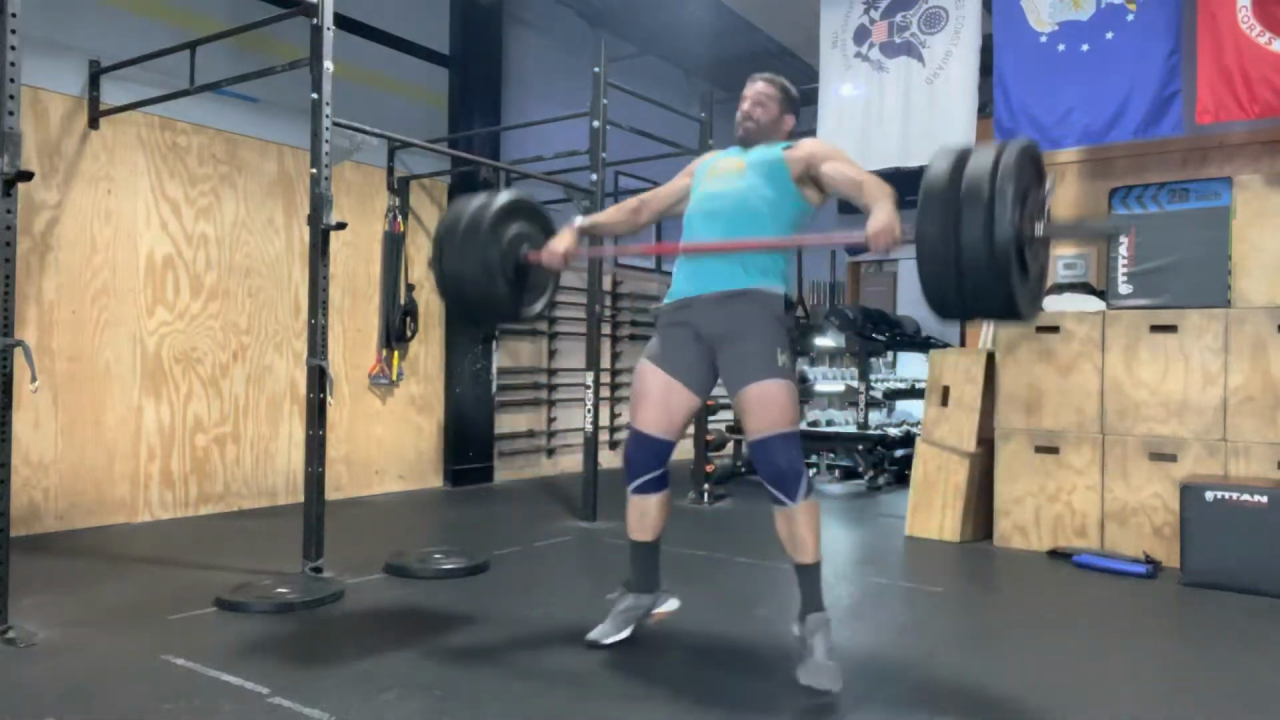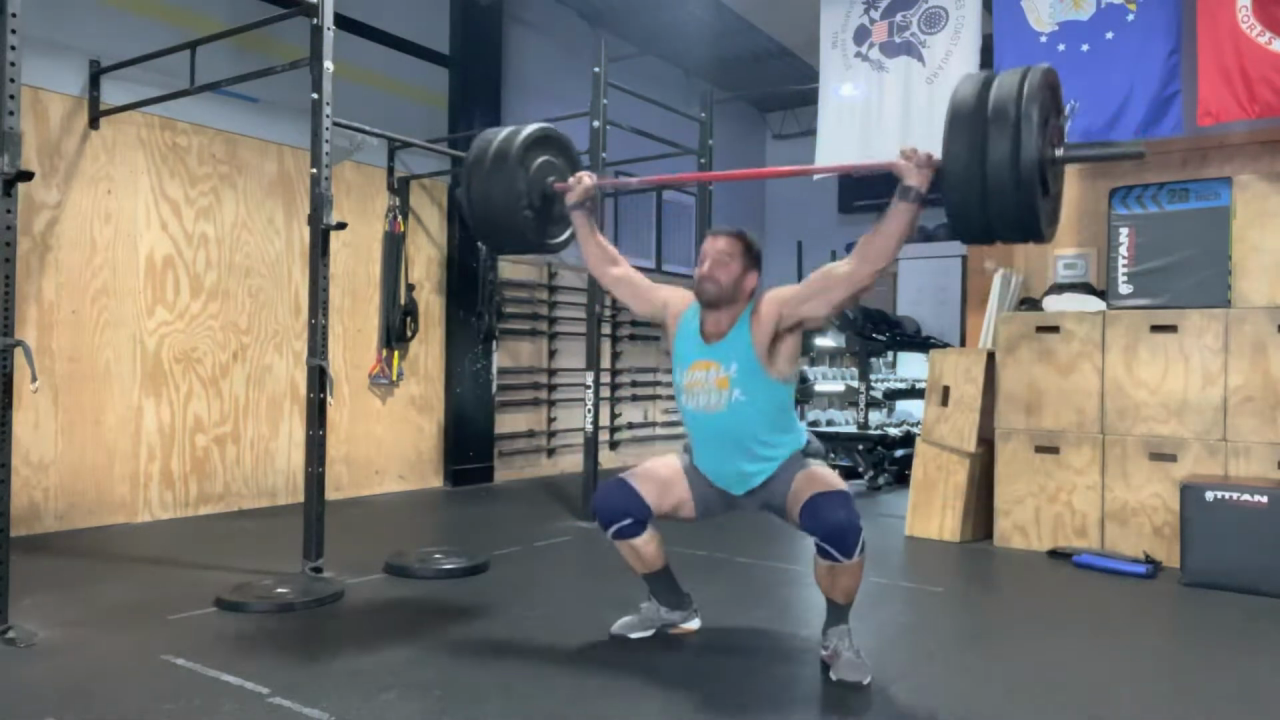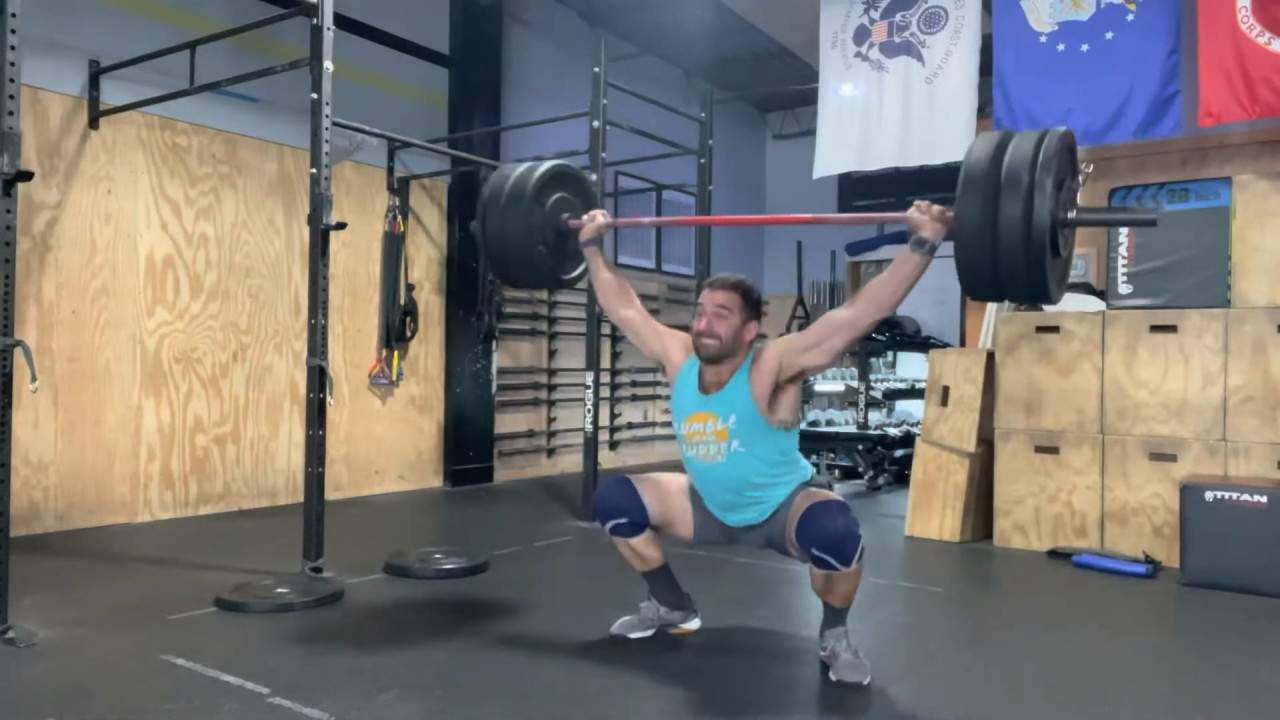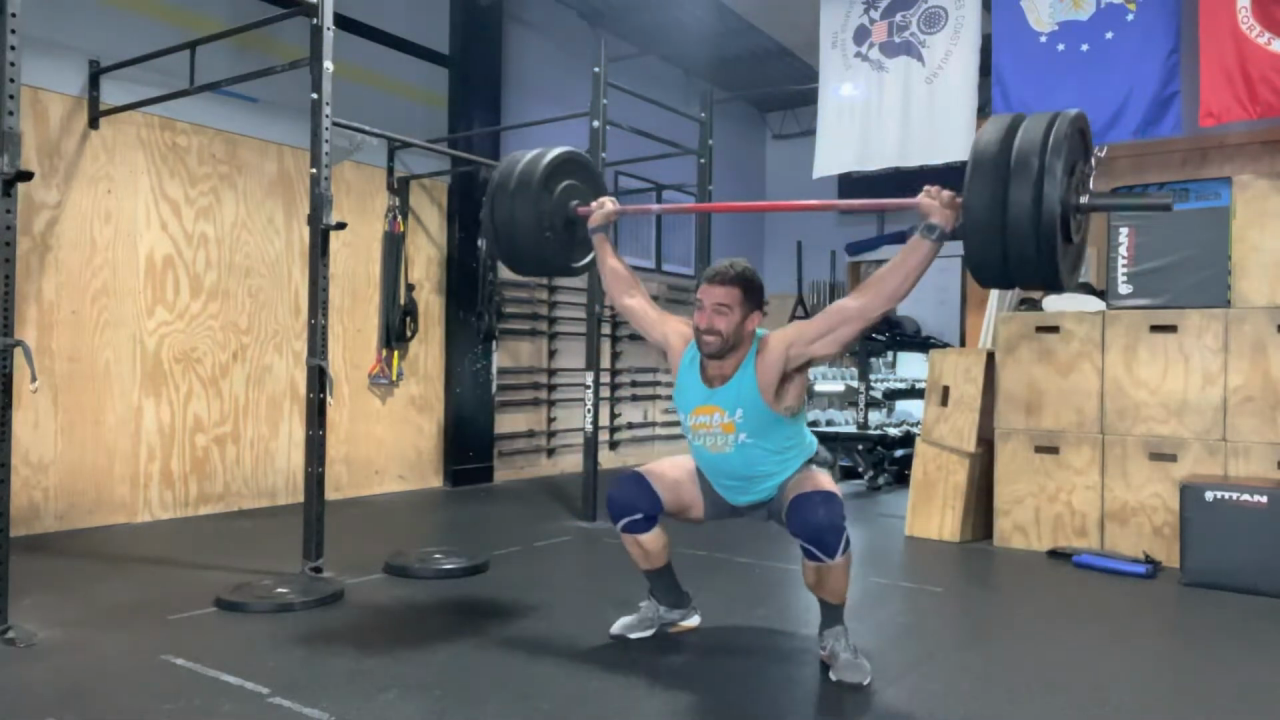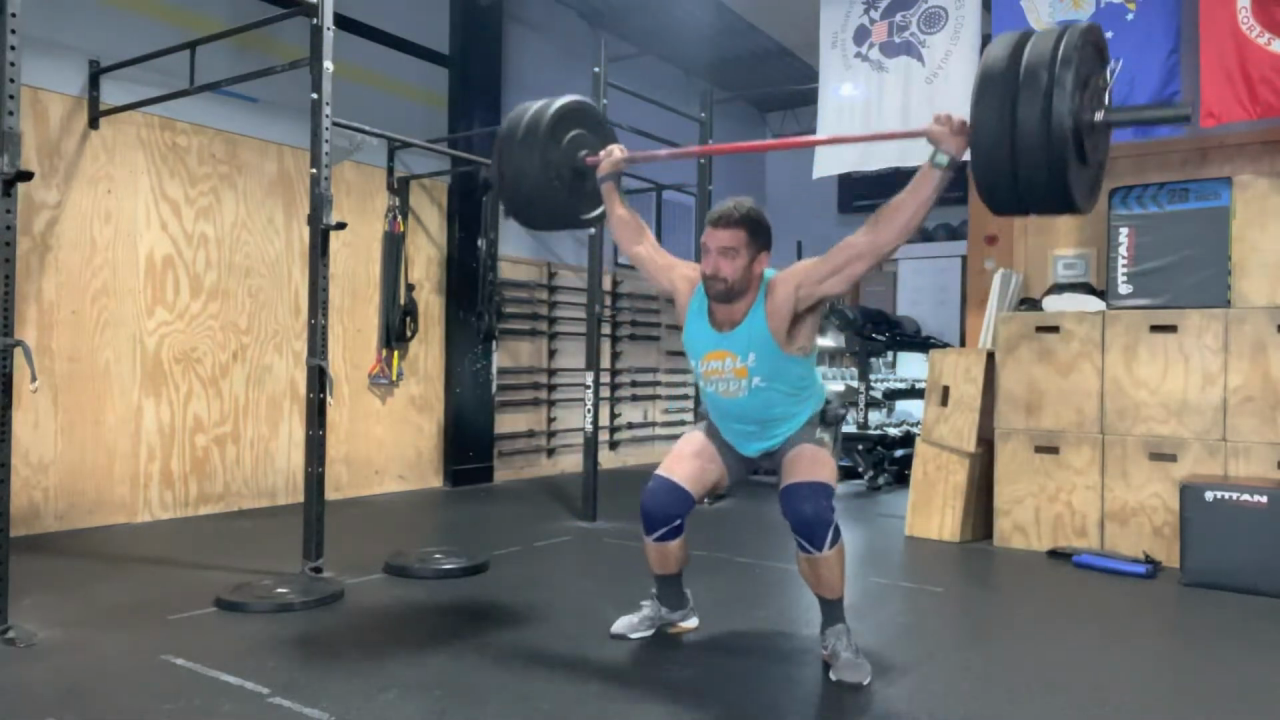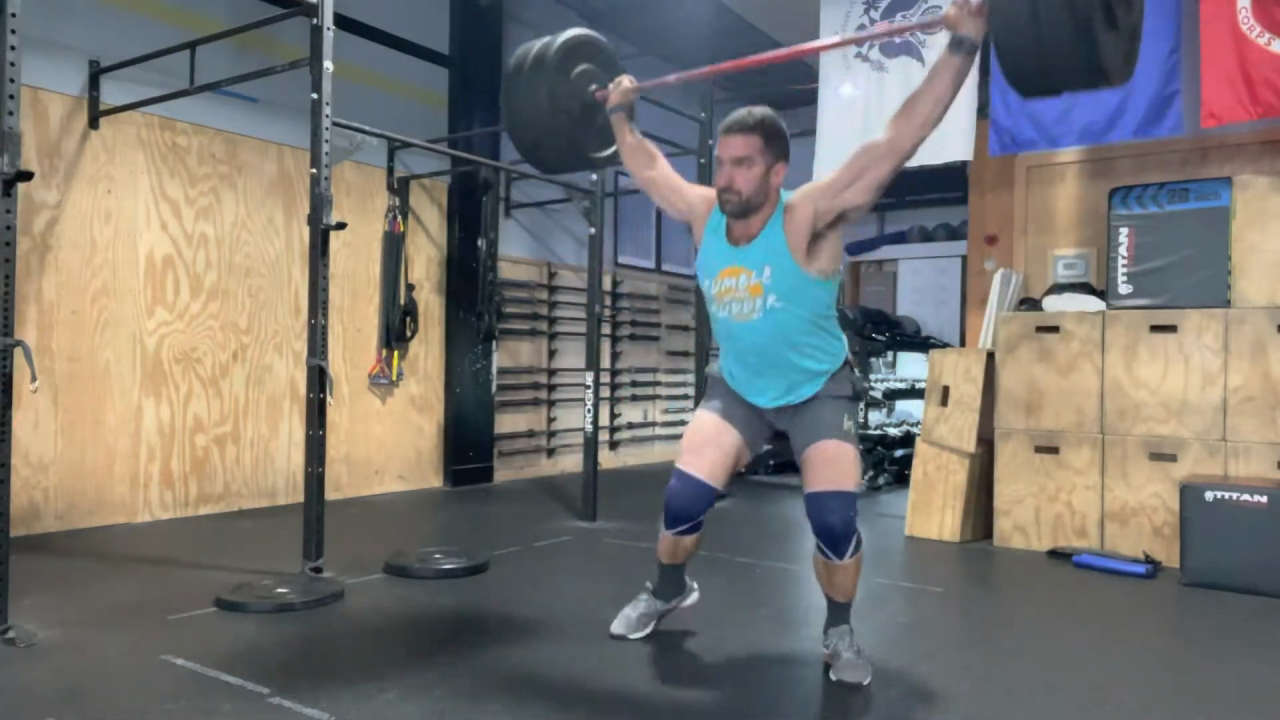
dt=0.3s
person 1, frame 1
left shoulder: (804, 154)
right shoulder: (708, 166)
left elbow: (867, 186)
right elbow: (641, 209)
left wrist: (885, 214)
right wrist: (577, 229)
left hip: (752, 314)
right hip: (682, 317)
left knee: (780, 462)
right knee: (644, 455)
left ankle: (813, 620)
right ankle: (643, 592)
person 1, frame 2
left shoulder: (772, 317)
right shoulder: (679, 311)
left elbow: (862, 266)
right elbow: (615, 273)
left wrist: (911, 189)
right wrist: (580, 208)
left hip: (782, 468)
right hip: (707, 467)
left knee: (837, 522)
right knee: (613, 503)
left ankle: (837, 632)
right ankle: (672, 605)
person 1, frame 3
left shoulder: (771, 370)
right shoulder: (679, 359)
left elbow: (860, 313)
right elbow: (624, 307)
left wrist: (924, 243)
right wrist: (592, 245)
left hip: (785, 507)
right hip: (712, 507)
left knee: (837, 532)
right knee: (614, 499)
left ankle: (834, 635)
right ankle: (671, 605)
person 1, frame 4
left shoulder: (777, 357)
right shoulder: (679, 345)
left elbow: (868, 302)
right elbow: (628, 295)
left wrist: (933, 229)
right wrist: (599, 232)
left hip: (788, 479)
right hip: (716, 482)
left knee: (820, 520)
right knee: (626, 495)
left ankle: (834, 634)
right ankle: (670, 603)
person 1, frame 5
left shoulder: (787, 298)
right shoulder: (688, 291)
left elbow: (877, 239)
right elbow: (637, 242)
left wrist: (944, 159)
right wrist: (609, 184)
left hip: (796, 426)
right hip: (724, 430)
left knee: (808, 512)
right knee: (660, 503)
left ankle: (835, 634)
right ankle: (670, 605)
person 1, frame 6
left shoulder: (808, 218)
right shoulder: (704, 214)
left elbow: (898, 142)
right elbow: (647, 168)
right wrist: (619, 113)
left hip: (816, 390)
right hip: (736, 389)
left knee: (833, 517)
right knee: (683, 498)
left ankle: (838, 632)
right ankle: (668, 589)
